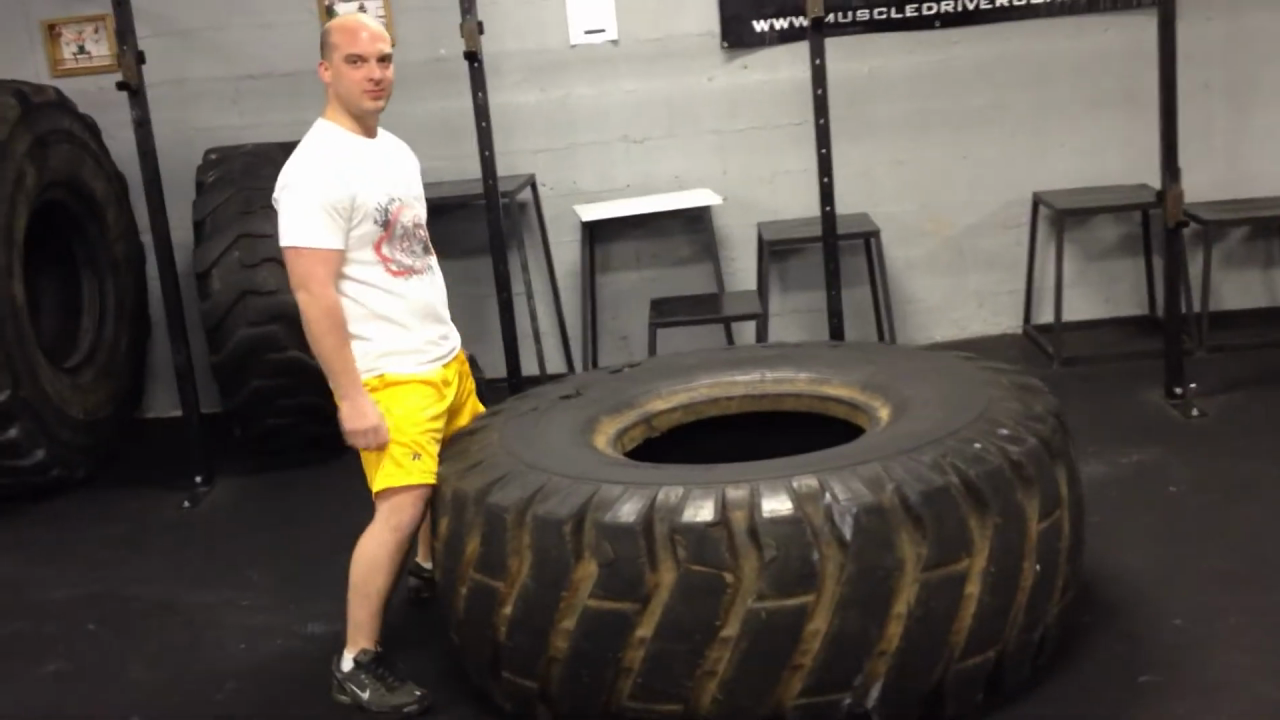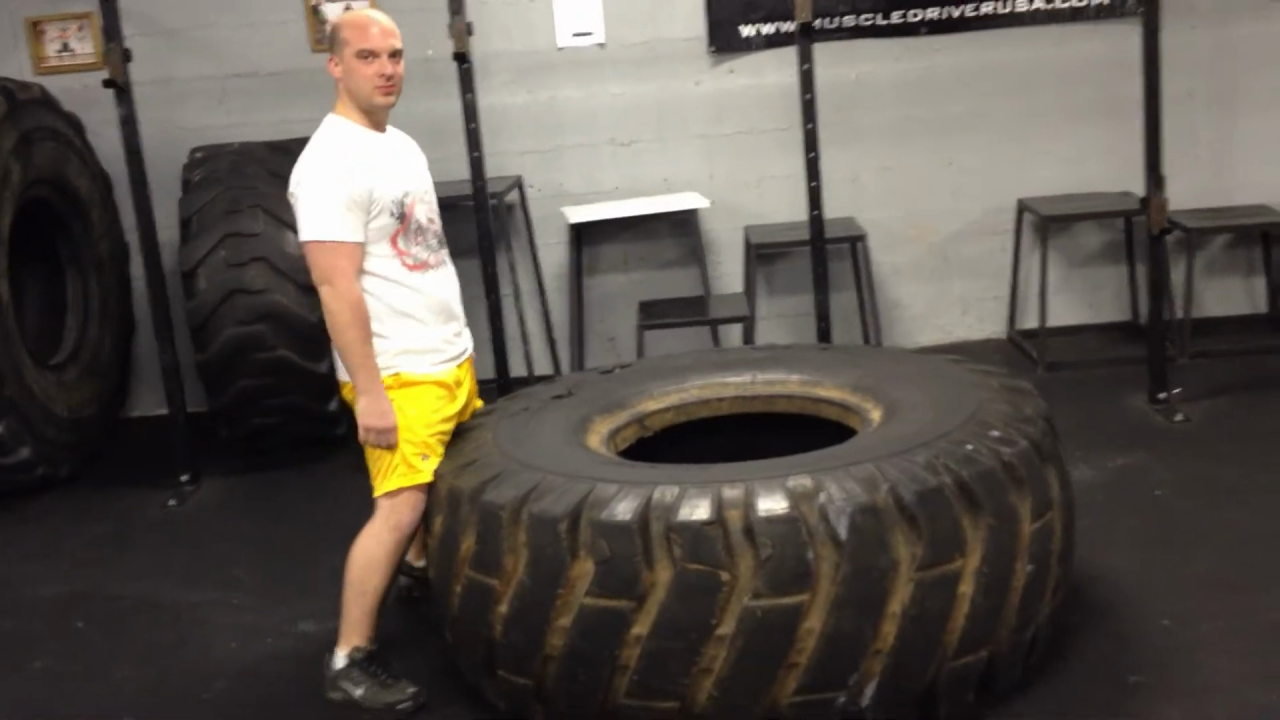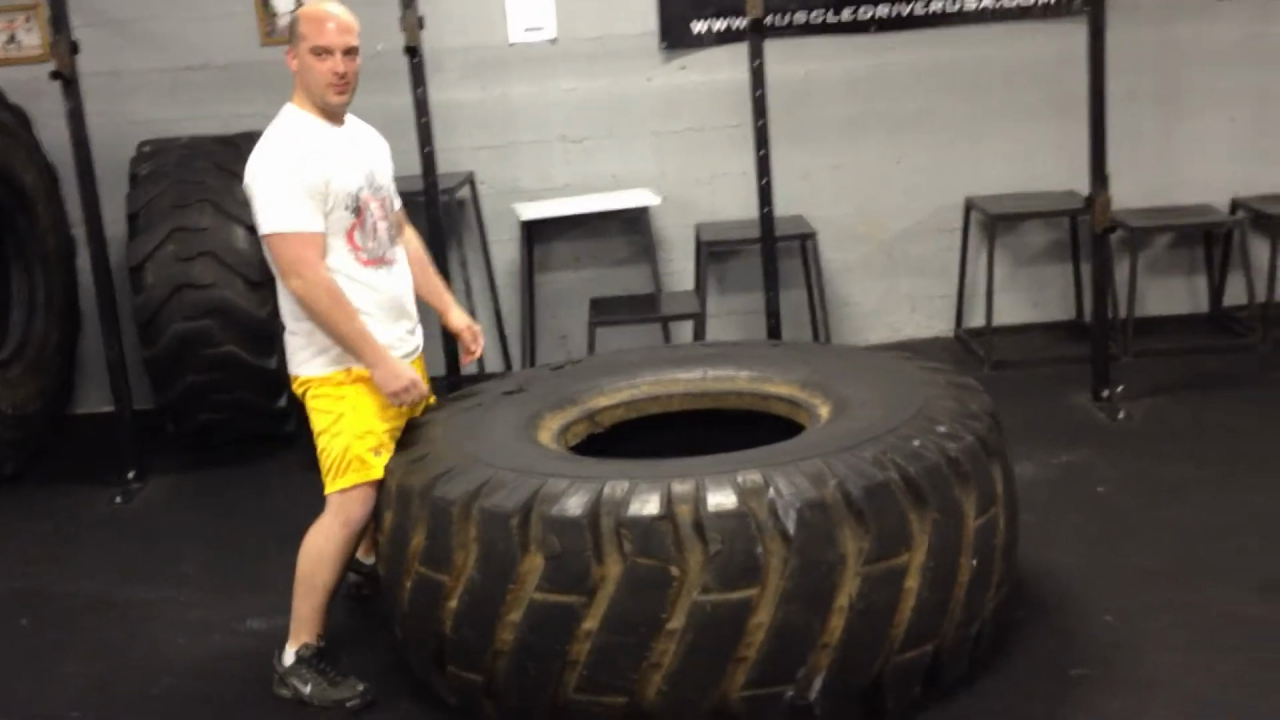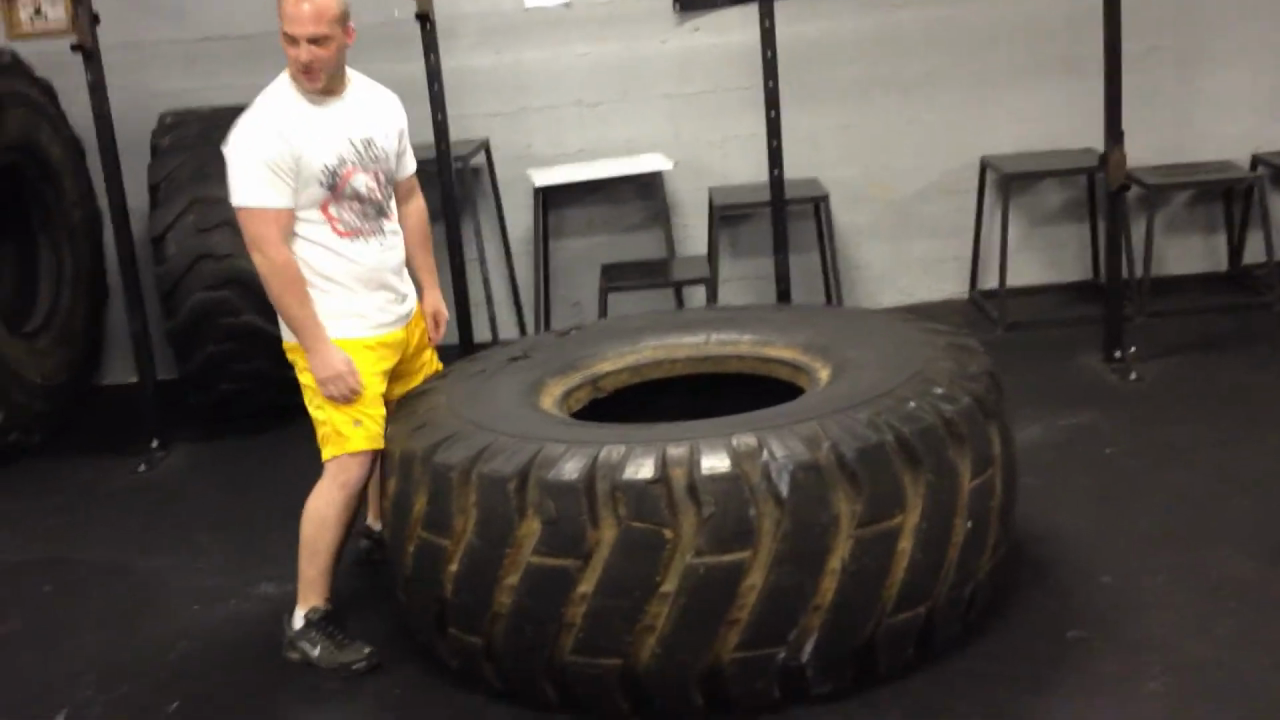
dt=0.3s
person 1, frame 1
left shoulder: (396, 152)
right shoulder: (317, 171)
right elbow: (315, 295)
left wrist: (451, 337)
right wrist: (353, 396)
left hip: (442, 354)
right hip: (386, 373)
right knee: (401, 507)
left ankle: (432, 567)
right ankle: (357, 662)
person 1, frame 2
left shoulder: (401, 146)
right shoulder: (331, 163)
right elbow: (338, 289)
left wrist: (457, 332)
right wrist: (372, 391)
left hip: (445, 355)
right hip: (396, 370)
right knee: (402, 507)
left ankle: (418, 567)
right ankle: (348, 661)
person 1, frame 3
left shoulder: (366, 138)
right shoulder: (287, 155)
right elbow: (306, 278)
left wrist: (450, 310)
right wrist: (377, 363)
left hip: (401, 348)
right hip: (345, 365)
right knee: (352, 502)
left ankle: (369, 564)
right ankle: (299, 657)
person 1, frame 4
left shoulder: (381, 104)
right shoulder: (264, 130)
right elbow: (270, 250)
left wrist: (430, 289)
right wrist: (317, 347)
left hip: (401, 313)
right hip: (337, 333)
right knee: (349, 467)
left ankle: (381, 528)
right ankle: (307, 622)
